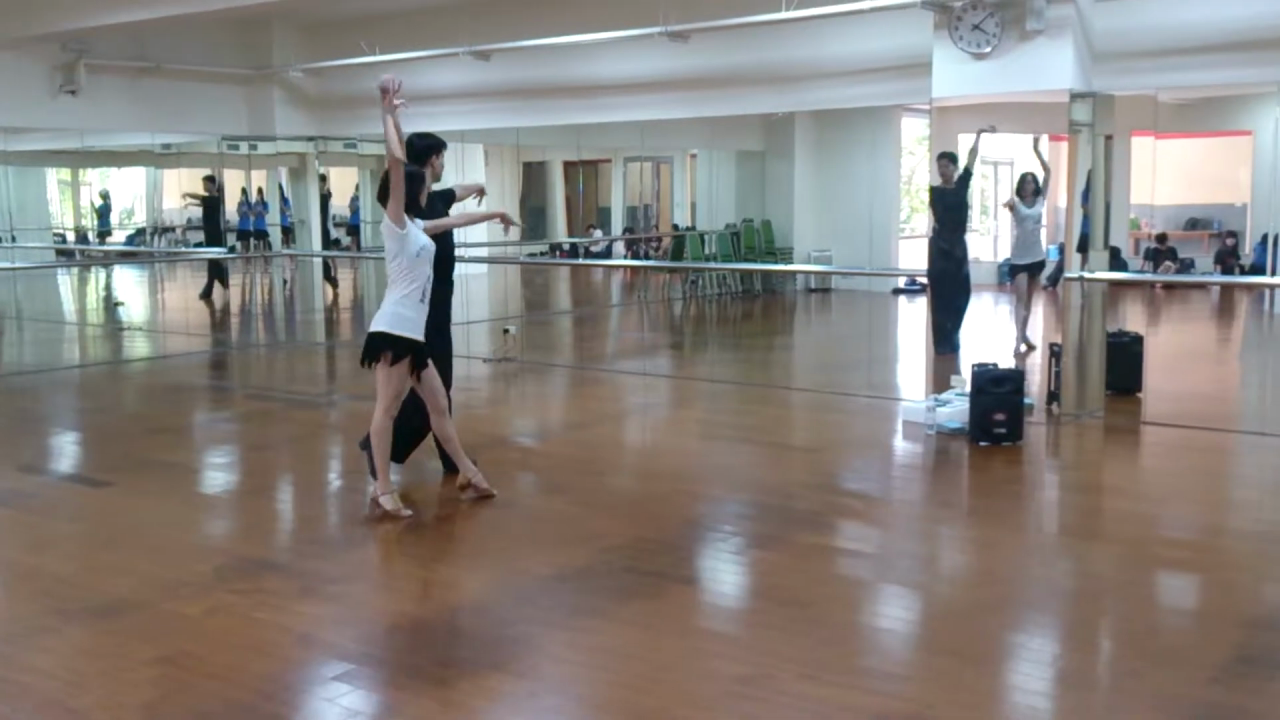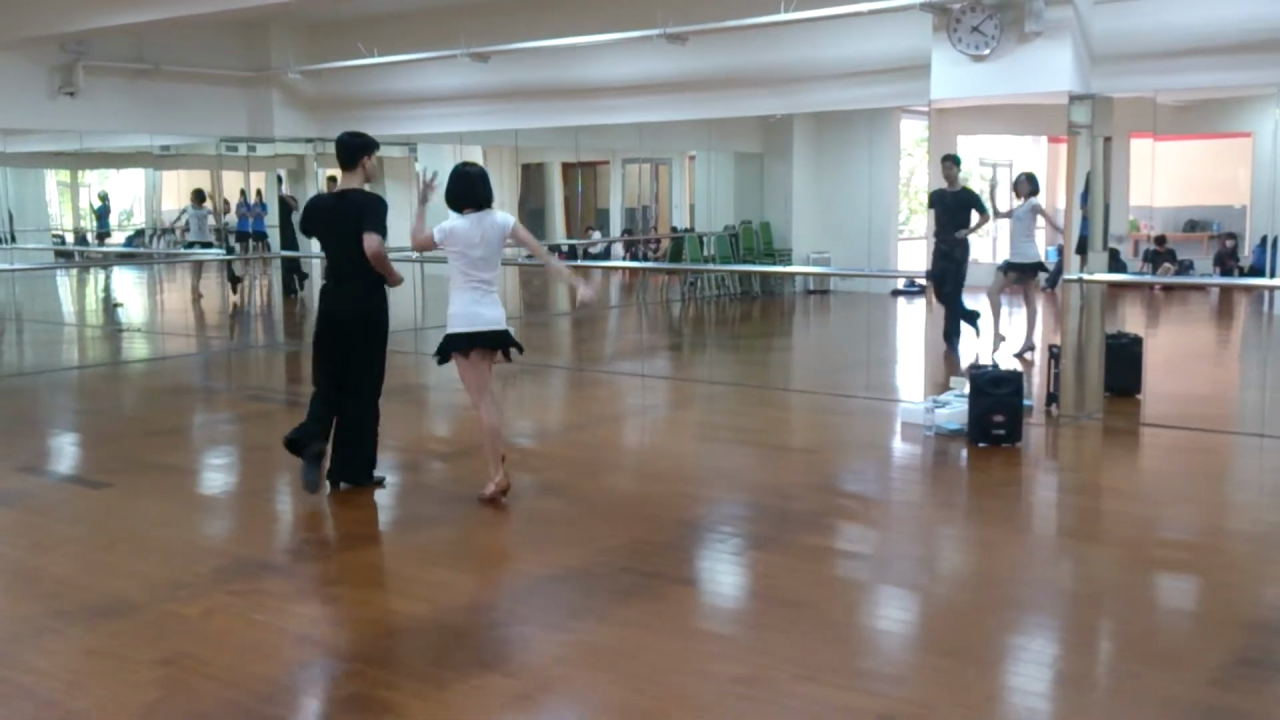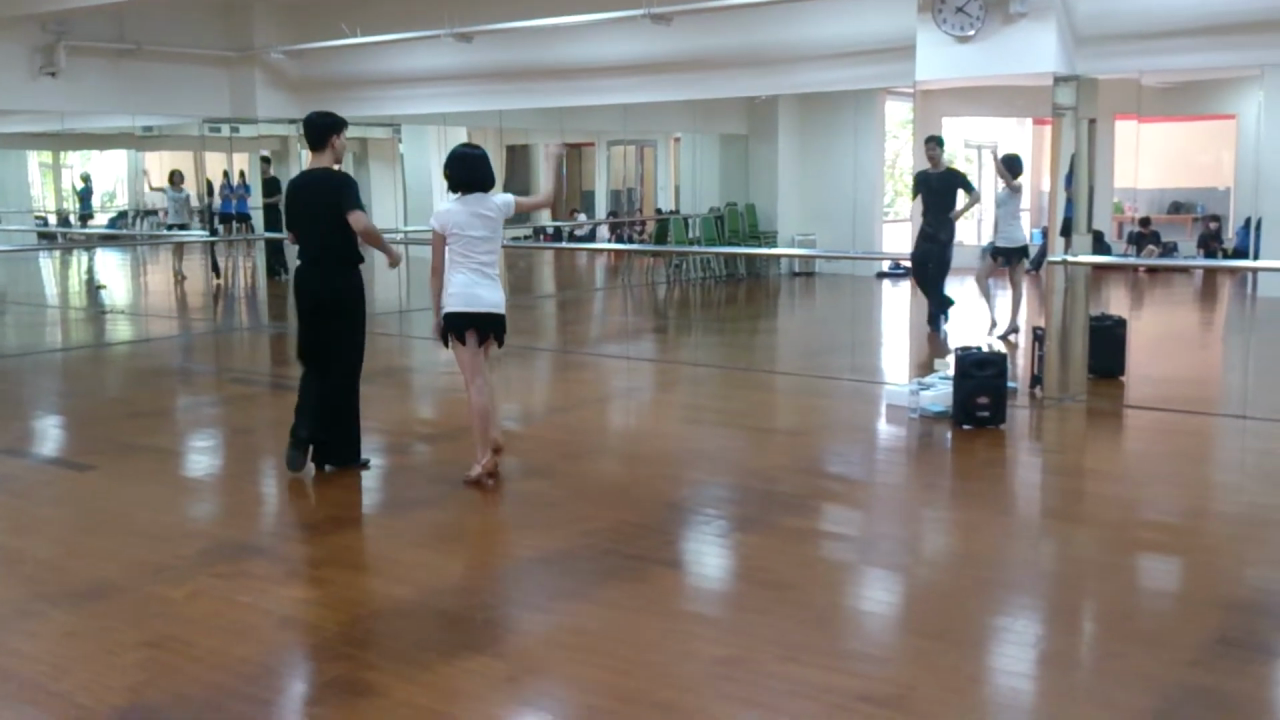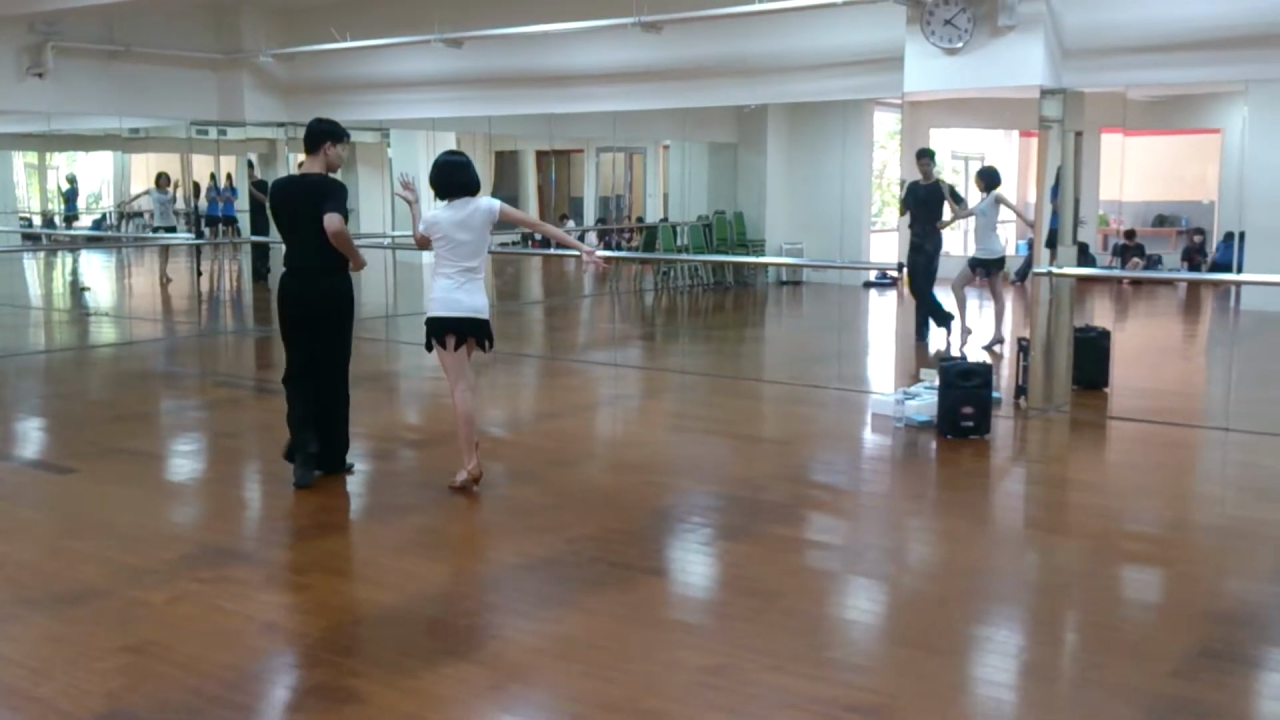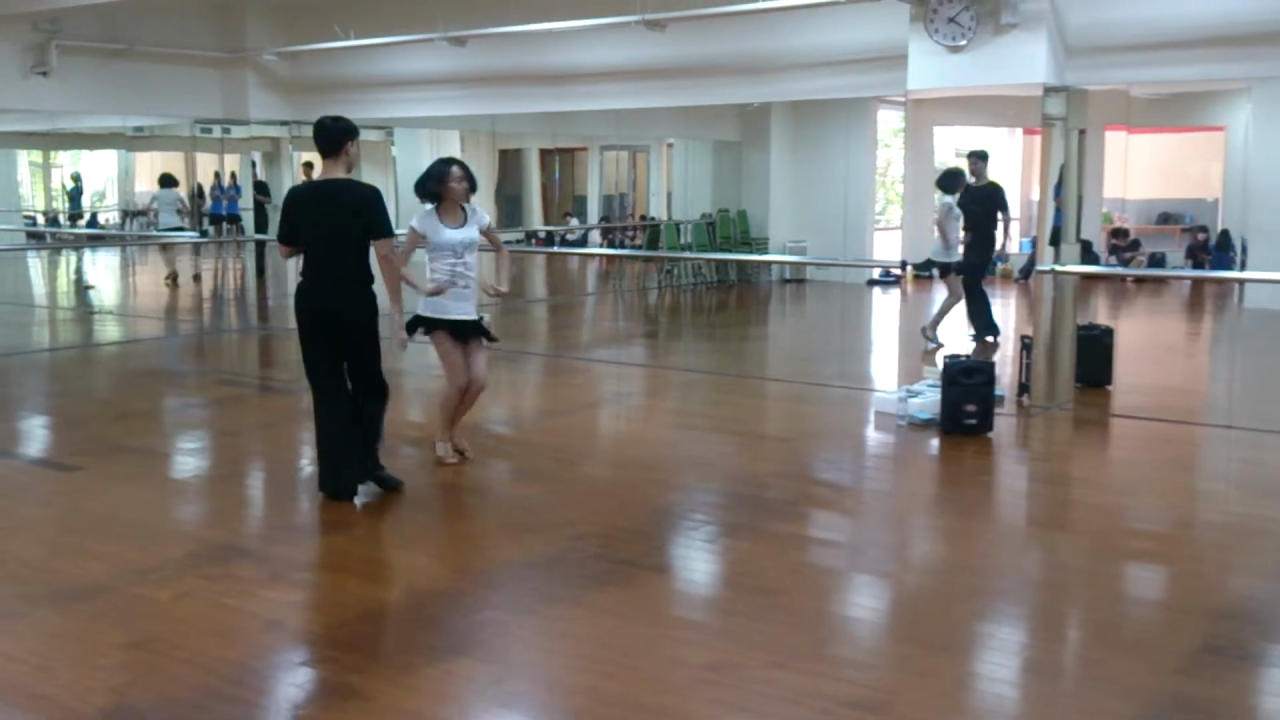
dt=1s
person 1, frame 1
left shoulder: (436, 197)
left elbow: (460, 193)
left wrist: (475, 188)
left hip: (437, 303)
right hip: (423, 305)
left knee: (437, 381)
left ankle: (448, 457)
person 1, frame 2
left shoulder: (319, 204)
right shoulder: (371, 203)
left elbow: (308, 232)
right elbow: (373, 248)
right wrist: (392, 277)
left hip: (331, 300)
right hip: (366, 304)
left knee: (330, 381)
right knee: (362, 387)
left ankle: (311, 442)
right ankle: (351, 468)
person 1, frame 3
left shoulder: (295, 186)
right shoulder: (340, 182)
right elbow: (360, 224)
right wrist: (389, 251)
left hip: (307, 281)
right hip: (341, 282)
left knee: (315, 363)
right knee: (344, 367)
left ankle: (303, 439)
right ankle: (341, 451)
person 1, frame 4
left shoulder: (278, 189)
right shoulder: (331, 188)
right elbow: (333, 227)
right wrist: (355, 258)
left hip: (293, 287)
right hip: (331, 288)
left knee: (298, 371)
right knee: (332, 372)
left ankle: (303, 450)
right ankle: (329, 456)
person 1, frame 5
left shoulder: (297, 197)
right shoulder: (366, 196)
left elbow: (286, 251)
right elbow: (385, 254)
right wrist: (397, 311)
left hip: (312, 301)
right hip: (354, 301)
left knee: (327, 389)
right knee: (370, 386)
left ankle: (339, 477)
right ankle: (365, 465)
person 2, frame 1
left shoulder: (414, 227)
right shoulder: (395, 224)
left elbow: (451, 221)
right elbow: (396, 163)
left wrist: (492, 215)
right wrist: (387, 113)
left hip: (413, 332)
right hip: (393, 330)
left knee: (439, 406)
right knee: (387, 407)
left ankle: (467, 472)
right ankle: (383, 488)
person 2, frame 2
left shoulder: (451, 229)
right shoulder: (502, 222)
left elbow: (417, 244)
right elbow: (544, 255)
left wrist: (422, 203)
right wrist: (578, 283)
left hip: (464, 324)
right hip: (494, 321)
left knee: (482, 401)
right knee: (485, 393)
left ankle: (498, 476)
right ankle: (499, 463)
person 2, frame 3
left shoulder: (445, 213)
right shoulder: (500, 204)
left elbow: (436, 269)
right elbow: (546, 199)
left wrist: (438, 312)
right wrist: (552, 161)
left hip: (461, 303)
right hip: (493, 302)
left knee: (475, 381)
right knee: (480, 377)
left ankle: (484, 459)
right ankle: (492, 437)
person 2, frame 4
left shoulder: (432, 219)
right shoulder: (486, 207)
left elbow: (421, 243)
right elbow: (539, 226)
left wrist: (413, 205)
right wrist: (582, 248)
left hip: (445, 308)
right hip: (476, 307)
left knee: (460, 385)
right knee: (461, 381)
left ankle: (471, 464)
right ankle: (469, 443)
person 2, frame 5
left shoulder: (476, 216)
right shoulder: (425, 220)
left elbow: (501, 250)
right elbow: (400, 265)
left wrist: (501, 282)
right wrist: (423, 288)
left hip: (467, 311)
right hip: (438, 312)
left knee: (477, 380)
right knee: (458, 380)
left ankle: (451, 432)
right ankle: (443, 439)
person 3, frame 1
left shoulder: (962, 185)
right shoulder: (934, 192)
left elbow: (972, 158)
right elbow: (937, 215)
left wrist: (980, 135)
left hip: (958, 245)
right hip: (940, 246)
left knee: (961, 293)
right knee: (940, 296)
left ankle: (951, 337)
right ankle: (944, 342)
person 3, frame 2
left shoulder: (968, 195)
right shoulder: (937, 195)
left elbow: (985, 217)
left wrist: (968, 231)
left hip: (958, 247)
right hip: (940, 246)
left knee: (953, 292)
right knee: (940, 289)
left ankle: (952, 337)
right ankle: (970, 317)
person 3, frame 3
left shoulder: (953, 175)
right shoulder: (921, 176)
left elbow: (975, 195)
right elbow: (910, 199)
left wrist: (961, 211)
left hip: (944, 228)
right hip: (927, 227)
left knee: (937, 274)
right knee: (918, 269)
left ankle: (935, 318)
right ankle: (943, 304)
person 3, frame 4
left shoulder: (941, 187)
right shoulder: (912, 187)
left elbow: (963, 205)
right elbow: (902, 212)
right wrist: (900, 192)
left hip: (931, 239)
right hip: (915, 239)
left knee: (924, 285)
right knee: (915, 285)
left ankle: (922, 329)
right ankle: (943, 318)
person 3, frame 5
left shoulder: (994, 189)
right shoulder: (967, 189)
left elbow: (1005, 216)
left wrist: (1004, 241)
left hip: (984, 241)
right hip: (971, 240)
left knee: (970, 283)
right knee: (973, 284)
left ankle: (984, 328)
right ankle: (987, 328)
person 4, frame 1
left shoulder: (1040, 201)
right shoulder: (1016, 203)
left elbow: (1047, 172)
right elbow: (1009, 203)
left wrist: (1036, 149)
right wrist: (1008, 203)
left hip: (1037, 256)
right hip: (1019, 257)
left knee: (1028, 299)
right knee: (1021, 298)
left ankle: (1024, 335)
right ankle: (1019, 339)
person 4, frame 2
left shoulder: (1032, 204)
right shoulder: (1021, 207)
left elbow: (1050, 221)
right elbow: (998, 214)
left wrist: (1066, 235)
right wrist: (993, 194)
left hip: (1025, 258)
right hip: (1020, 258)
left knee: (993, 291)
right knee: (1029, 300)
left ankle: (997, 333)
right ankle: (1029, 340)
person 4, frame 3
left shoulder: (1015, 187)
right shoulder: (1003, 191)
left elbow: (1010, 181)
left wrist: (996, 160)
right wrist: (993, 238)
left hip: (1011, 242)
right hip: (1004, 241)
left knee: (982, 276)
right knee: (1016, 283)
left ankle: (992, 316)
right ankle: (1013, 323)
person 4, frame 4
left shoulder: (995, 196)
right shoulder: (981, 203)
left elbow: (1013, 208)
right elbow: (960, 214)
left wrist: (1027, 220)
right wrist: (947, 195)
left hip: (989, 253)
right hip: (984, 253)
left knee: (957, 285)
right knee: (997, 294)
left ankle: (963, 327)
right ankle: (998, 334)
person 4, frame 5
left shoulder: (949, 200)
right shoulder: (948, 200)
right elbow: (940, 222)
left wrist: (956, 239)
right wrist: (948, 241)
left hip: (951, 256)
right hip: (944, 256)
left knee: (954, 294)
right knee: (957, 294)
left ankle: (932, 328)
right ankle: (931, 327)
